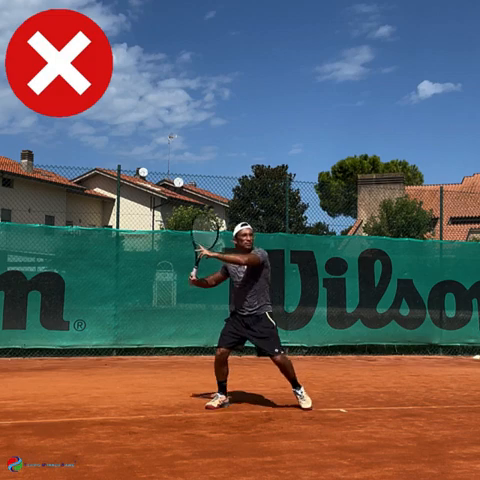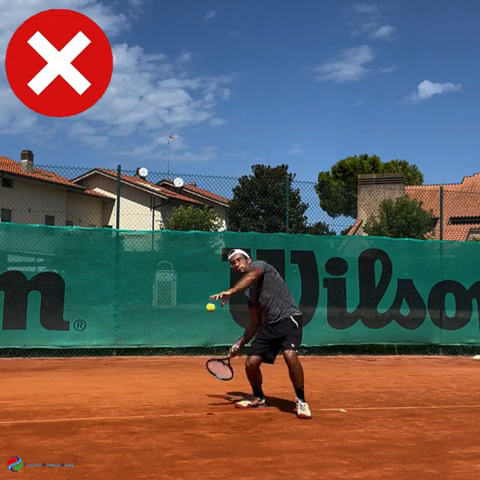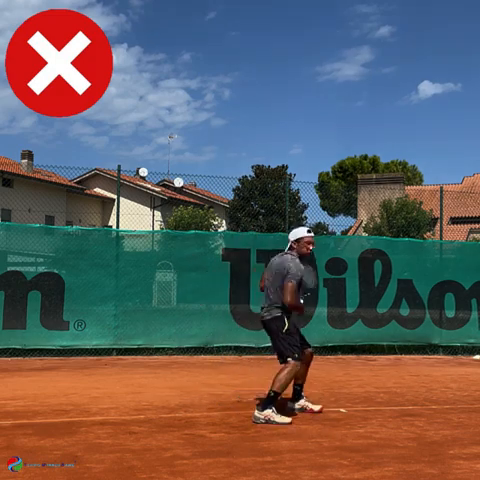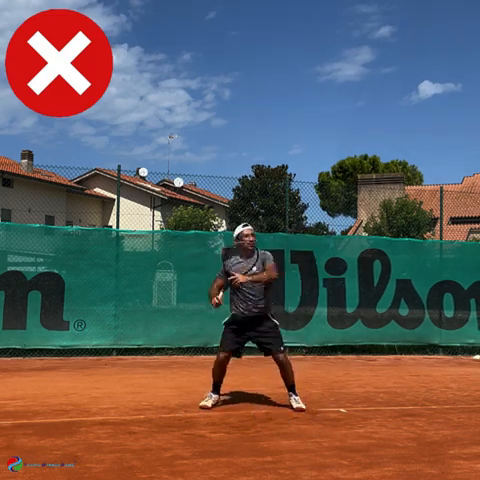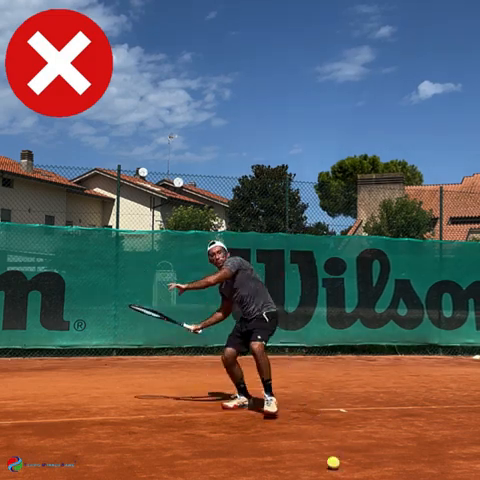
dt=1s
person 1, frame 1
left shoulder: (260, 254)
right shoulder: (229, 263)
left elbow: (244, 260)
right elbow: (214, 280)
left wrist: (213, 255)
right wrist: (197, 281)
left hip: (261, 317)
right hip: (237, 317)
left knee: (279, 358)
right knee: (221, 354)
left ankle: (298, 390)
right ankle: (222, 394)
person 1, frame 2
left shoulder: (259, 268)
right shoulder: (247, 291)
left elbow: (251, 277)
right elbow: (255, 321)
left wrist: (230, 292)
right wrist: (240, 343)
left hip: (289, 319)
right hip: (269, 324)
left knee: (290, 355)
right knee: (251, 362)
left ankle: (301, 401)
right ankle: (258, 397)
person 1, frame 3
left shoulder: (277, 259)
right shoulder: (295, 266)
left elbow: (263, 286)
right elbow: (289, 301)
right wrist: (299, 308)
left hip: (278, 317)
right hip: (278, 319)
left knee: (307, 353)
right knee: (291, 363)
left ankle: (297, 399)
right ankle: (264, 410)
person 1, frame 4
left shoulder: (264, 256)
right shoulder: (230, 263)
left elbow: (272, 274)
right elbow: (216, 287)
left wrist: (248, 278)
right wrist: (214, 297)
left hip: (263, 319)
right hip: (238, 319)
left knee: (281, 358)
right knee: (222, 357)
left ankle: (293, 395)
right ankle: (214, 394)
person 1, frame 5
left shoulder: (235, 262)
right shoulder: (225, 285)
left elbow: (213, 279)
right elbow: (224, 312)
left wrist: (186, 286)
right wrist: (201, 325)
left hip: (266, 315)
right hip: (247, 319)
left knee: (257, 347)
right knee: (228, 357)
left ankle: (269, 397)
right ankle: (244, 396)
